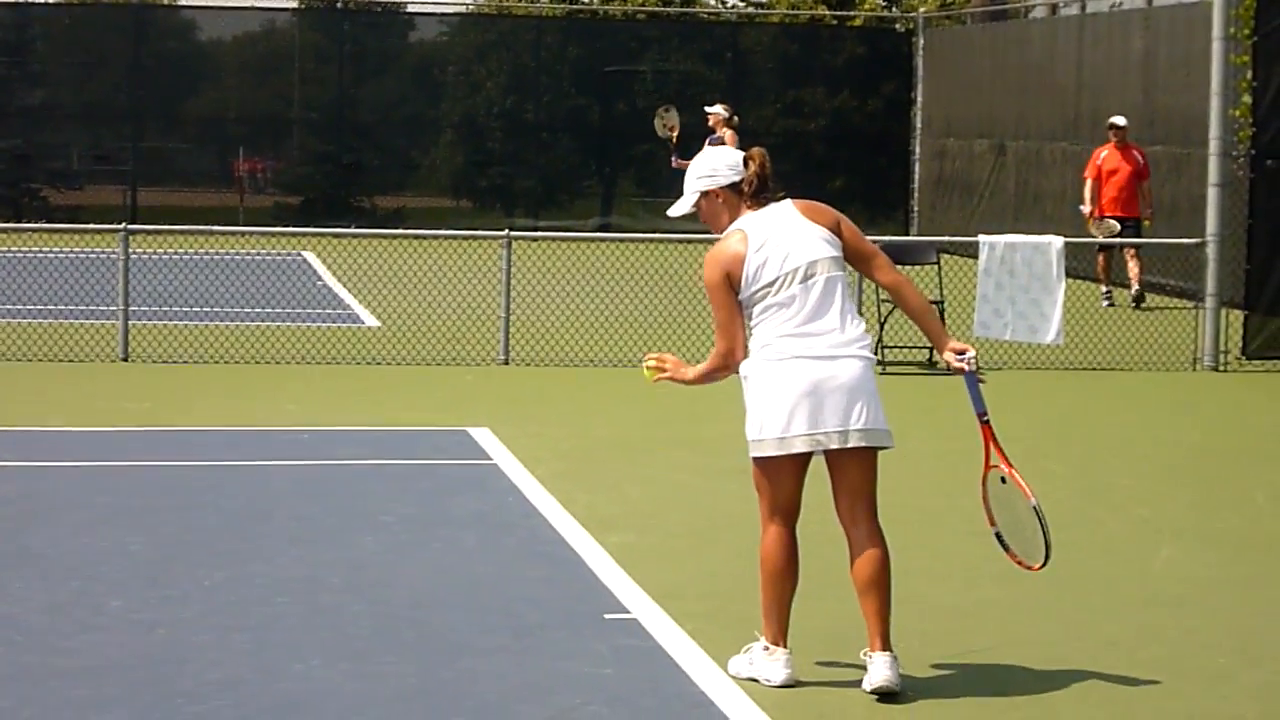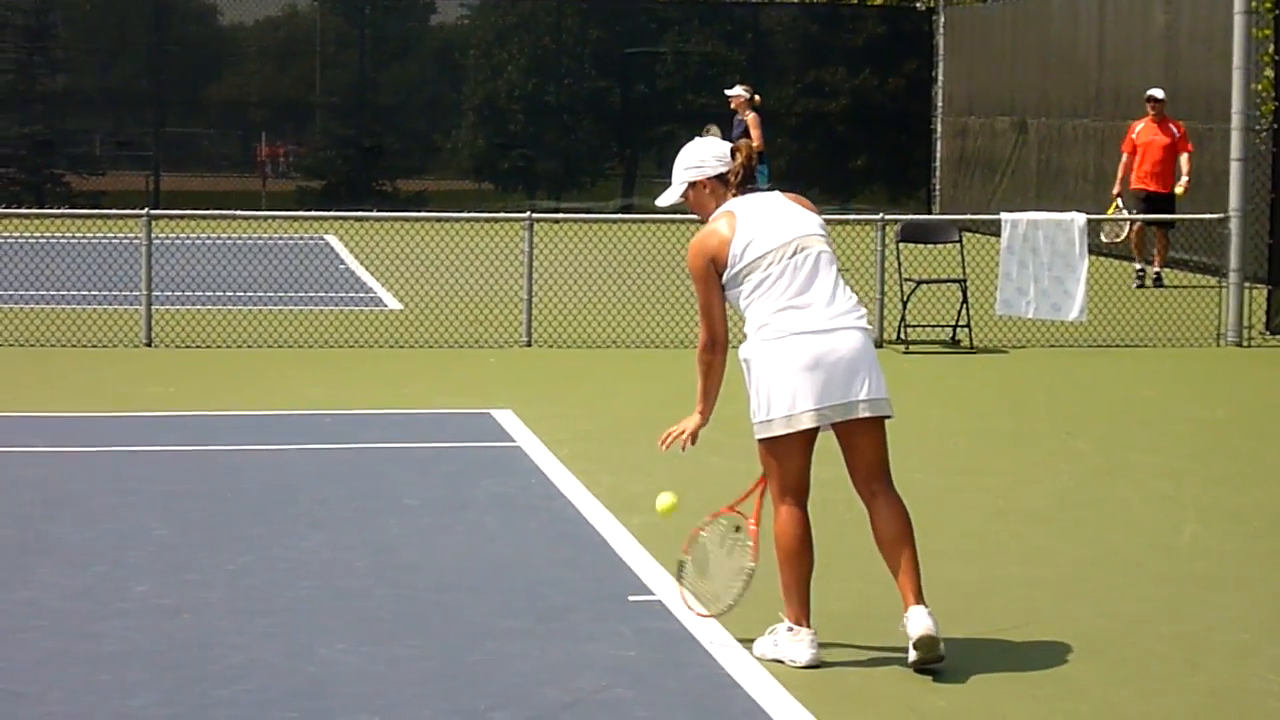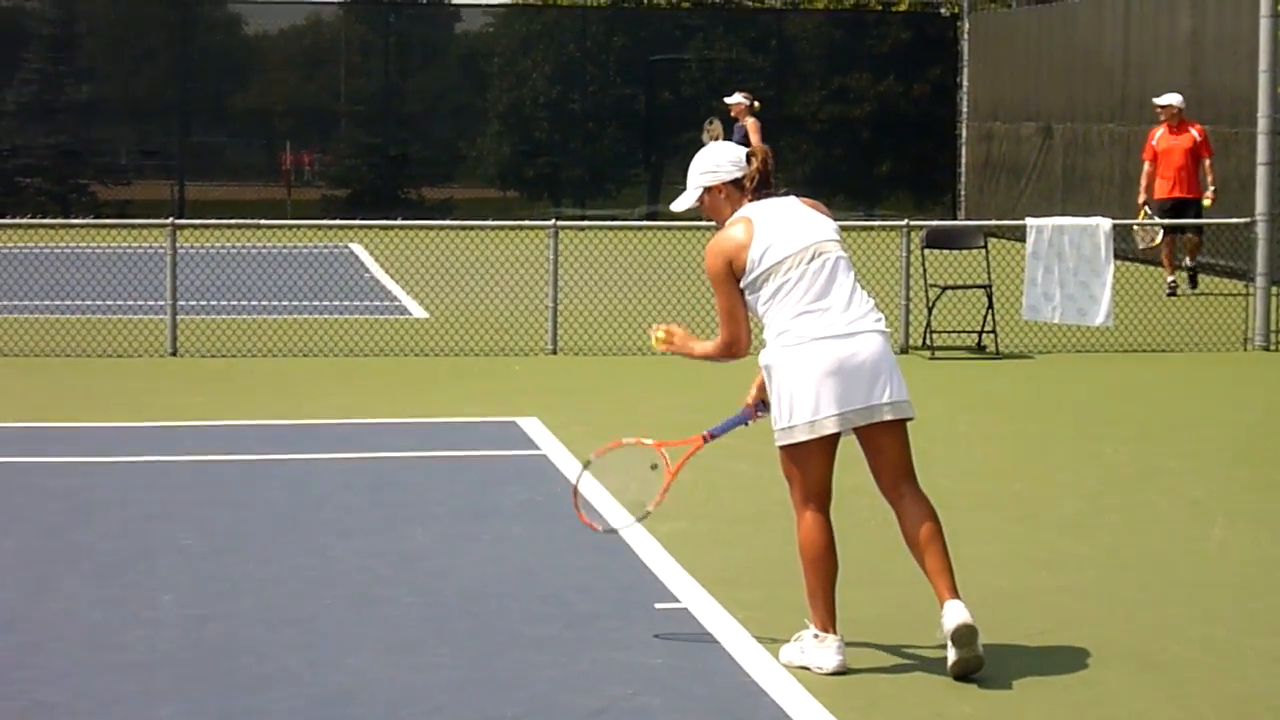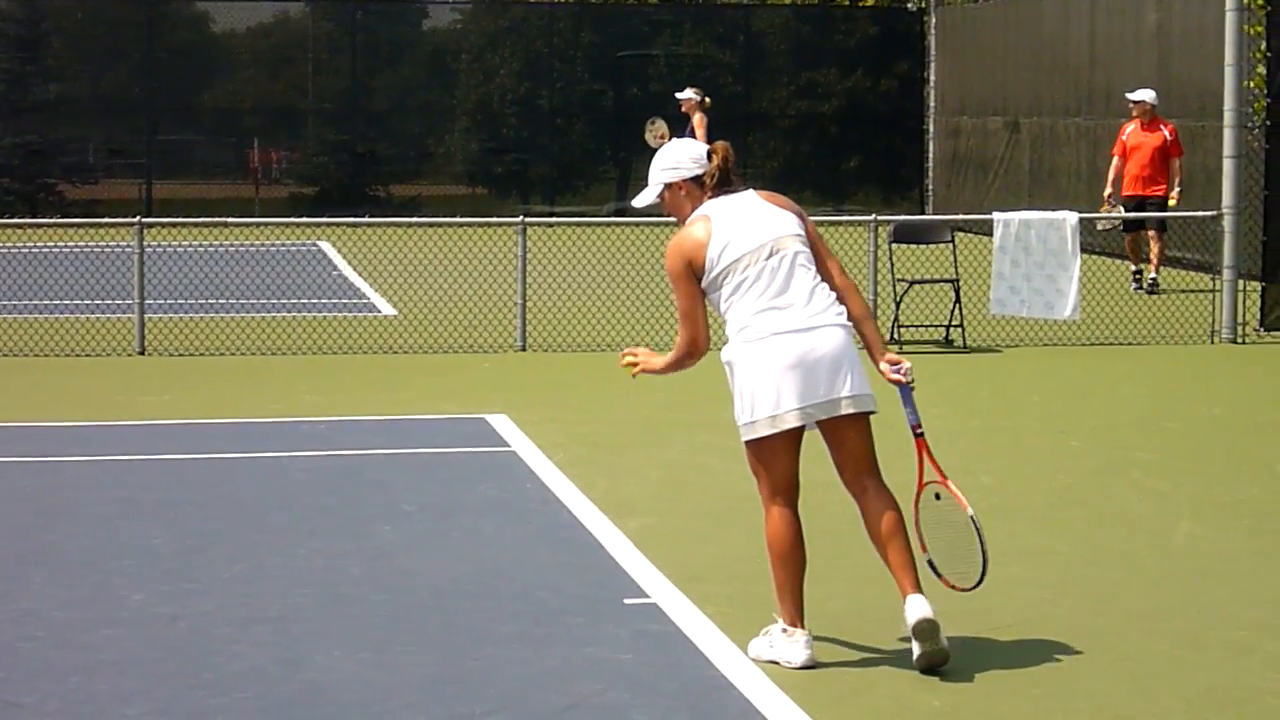
dt=0.5s
person 1, frame 1
left shoulder: (723, 256)
right shoulder: (818, 214)
left elbow: (731, 353)
right elbow: (891, 277)
left wrist: (688, 374)
right wrist: (943, 341)
left hip: (782, 384)
right hip: (850, 377)
left knee: (778, 522)
right knee: (861, 521)
left ankle: (773, 652)
right ankle: (880, 656)
person 1, frame 2
left shoulder: (707, 241)
right shoulder: (799, 205)
left elbow: (714, 342)
left wrist: (701, 415)
left hip: (785, 360)
right hip: (851, 344)
left knee: (789, 500)
right knee: (877, 488)
left ankle: (797, 632)
right ankle: (917, 612)
person 1, frame 3
left shoulder: (724, 246)
right shoulder: (812, 208)
left elbow: (735, 344)
left wrist: (690, 347)
right wrist: (768, 379)
left hip: (805, 365)
right hip: (868, 345)
left knee: (811, 506)
right knee: (903, 490)
left ankle: (823, 639)
right ankle: (953, 607)
person 1, frame 4
left shoulder: (684, 244)
right shoulder: (779, 203)
left elbow: (694, 345)
right elbow: (839, 281)
left wrist: (657, 361)
right wrist: (881, 353)
left hip: (766, 358)
right hip: (831, 343)
left knee: (779, 501)
right knee: (867, 484)
left ankle: (791, 634)
right ankle: (915, 602)
person 2, frame 1
left shoulder: (1138, 154)
right shoulder: (1100, 154)
left elbow: (1144, 184)
right elbow: (1090, 182)
left wrist: (1148, 208)
right wrist: (1088, 204)
left hip: (1131, 214)
right hip: (1105, 213)
left knee: (1132, 252)
right knee: (1104, 254)
left ankle: (1136, 292)
right ankle: (1106, 291)
person 2, frame 2
left shoulder: (1176, 128)
right shoulder: (1137, 127)
left elbow: (1184, 155)
right elbow: (1126, 158)
left wrist: (1185, 177)
right wrist: (1118, 183)
left hip: (1165, 189)
right hip: (1139, 187)
left knee: (1162, 232)
right knee: (1137, 226)
left ankle: (1157, 272)
right ankle: (1139, 268)
person 2, frame 3
left shoulder: (1196, 132)
right shoulder: (1156, 134)
left elbow: (1206, 161)
right elbow: (1148, 165)
left wrist: (1210, 187)
right wrist: (1143, 191)
left hip: (1191, 195)
right hip: (1163, 196)
left knee: (1194, 237)
right knee: (1167, 239)
left ankle: (1190, 264)
right ankle: (1171, 281)
person 2, frame 4
left shoulder: (1167, 129)
right shoulder: (1127, 129)
left elbow: (1175, 161)
right elbow: (1117, 159)
left wrist: (1176, 188)
right wrist: (1109, 185)
left hip: (1157, 193)
right hip: (1130, 192)
left knee: (1154, 234)
right knee: (1130, 235)
left ankle: (1153, 277)
right ankle: (1136, 270)
